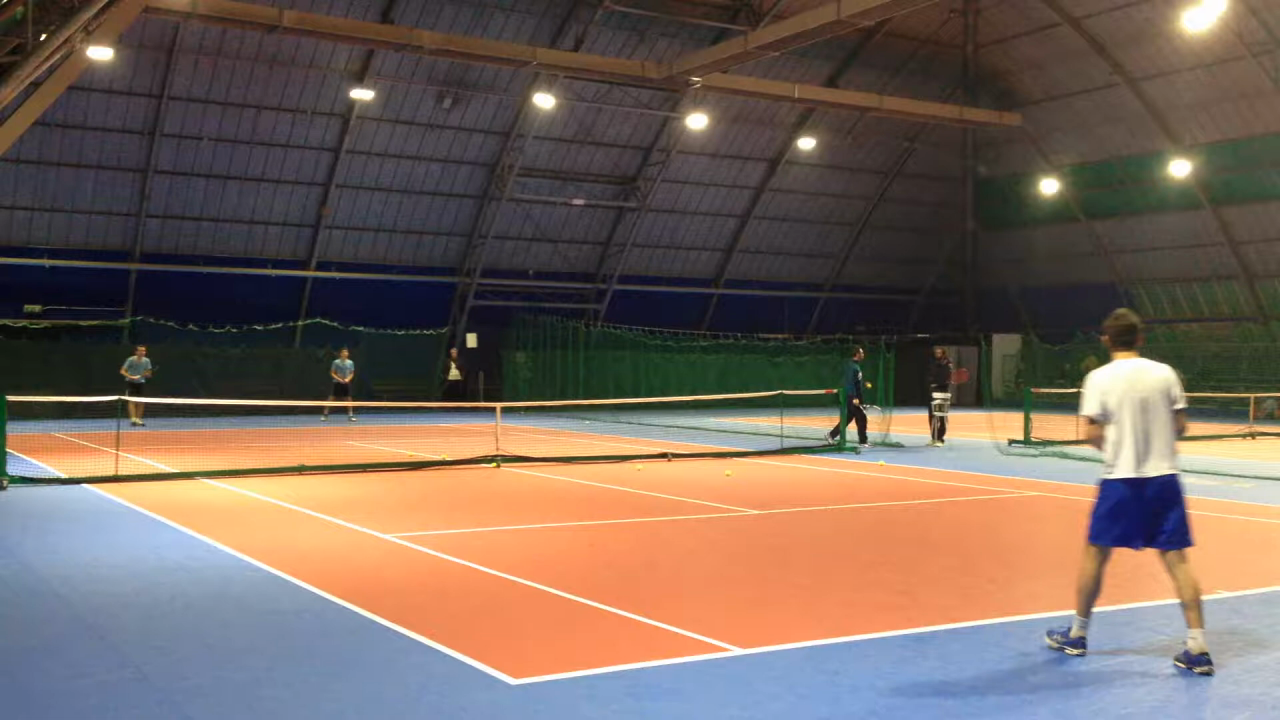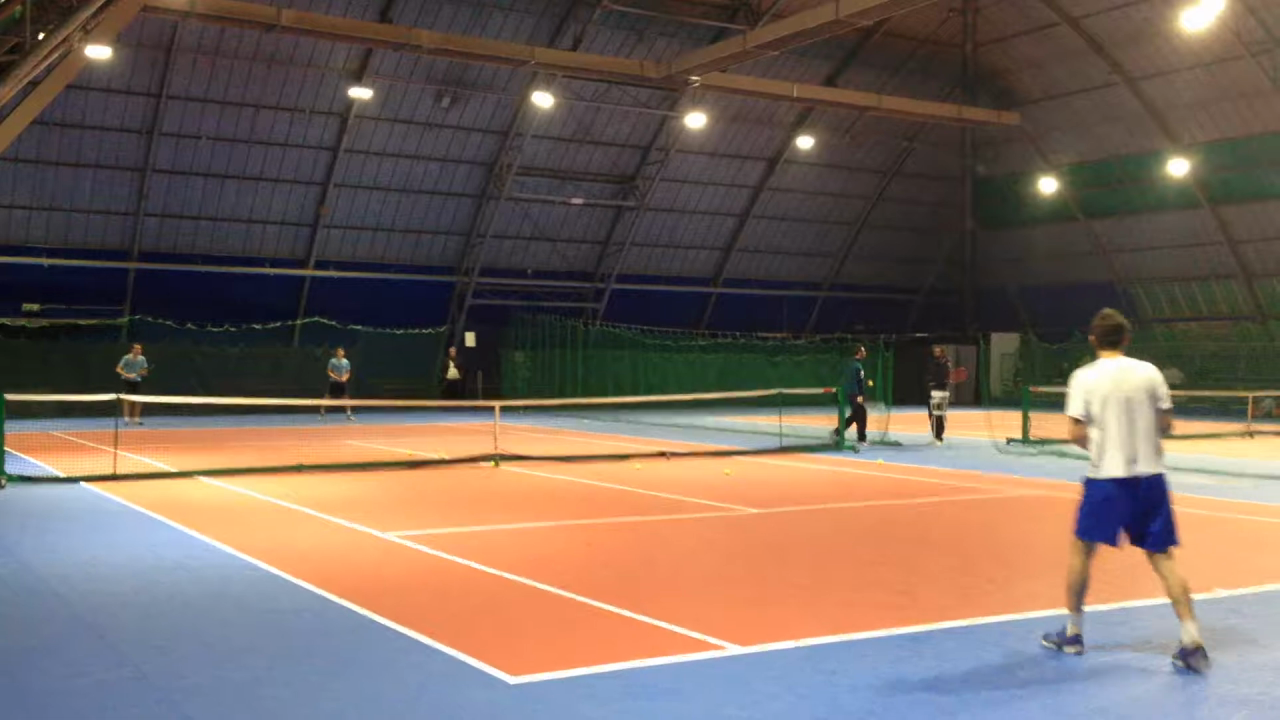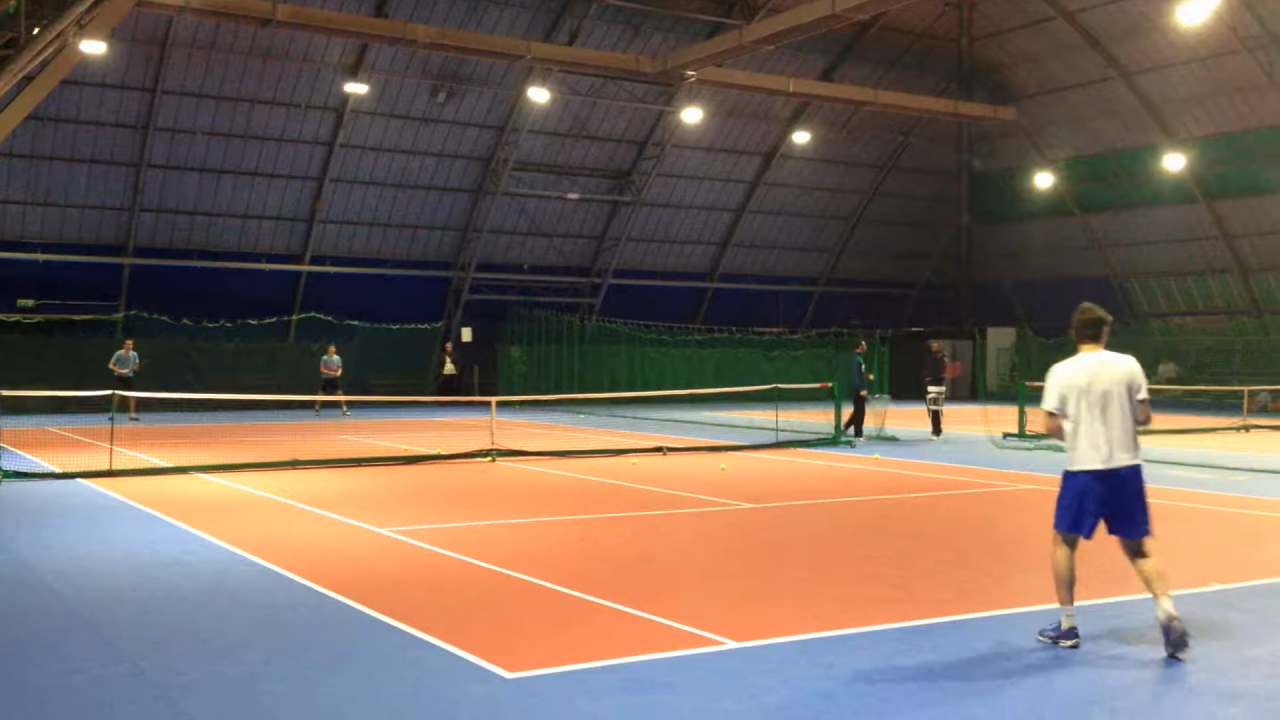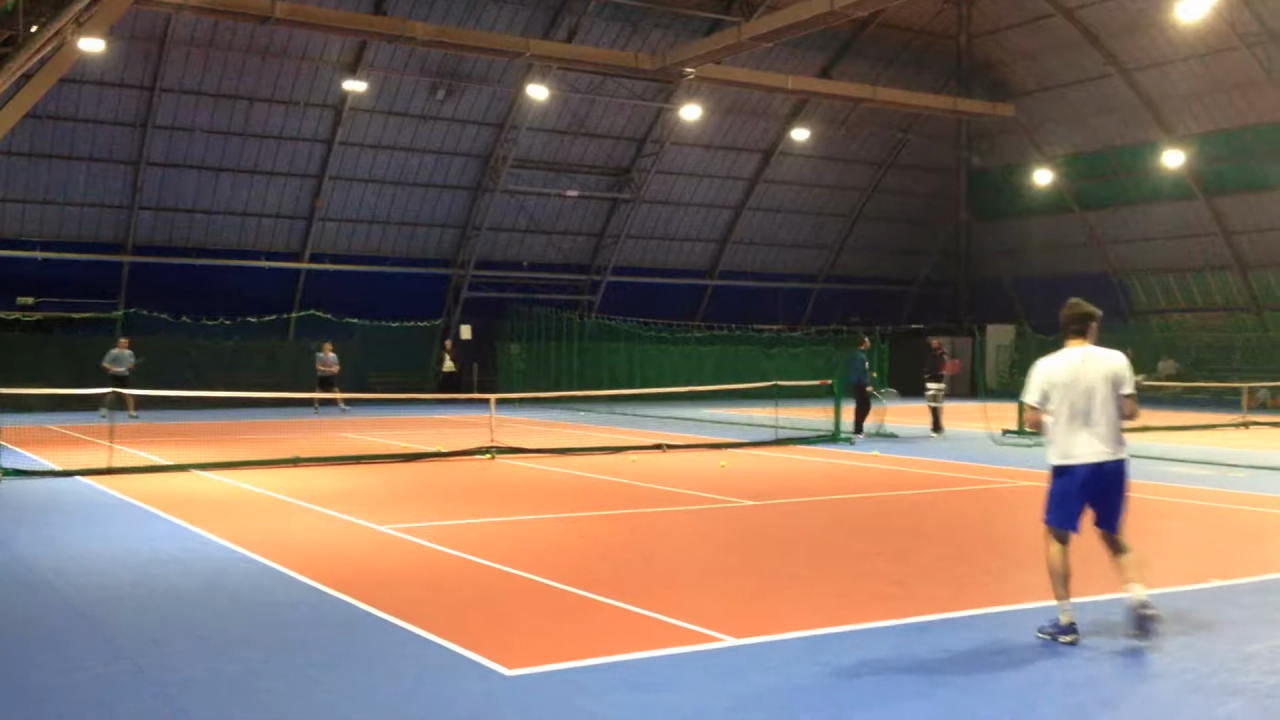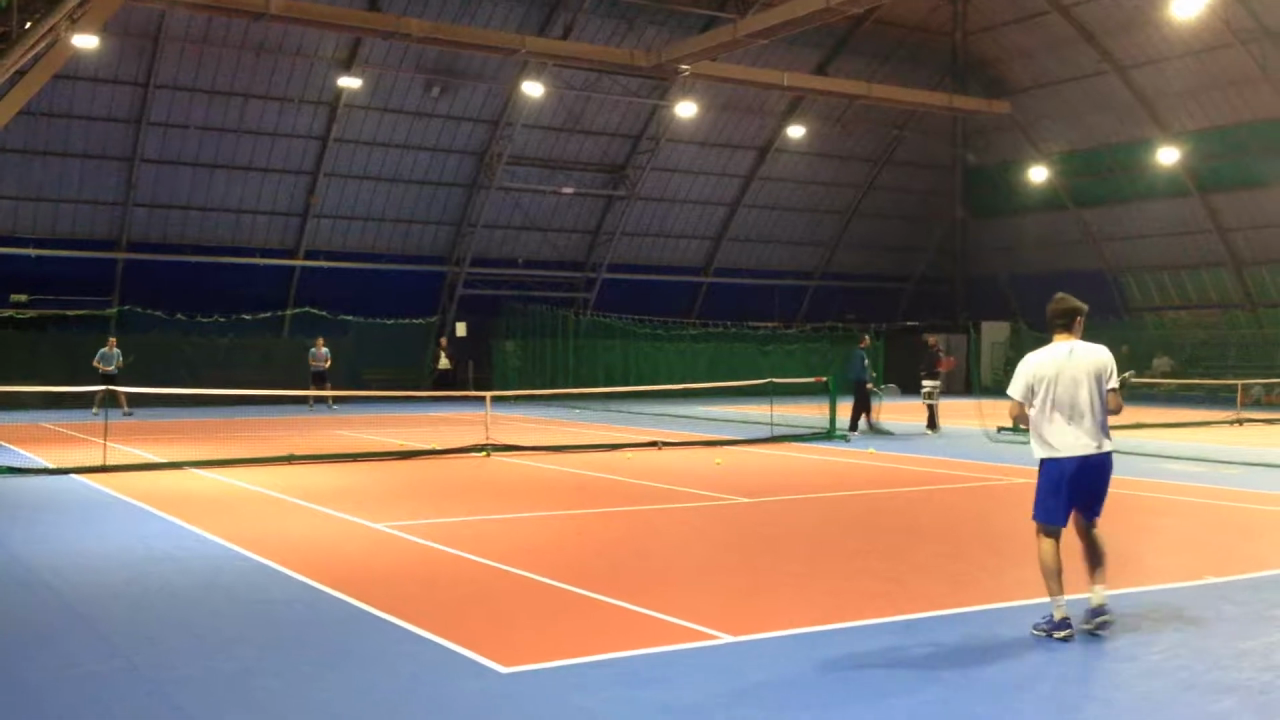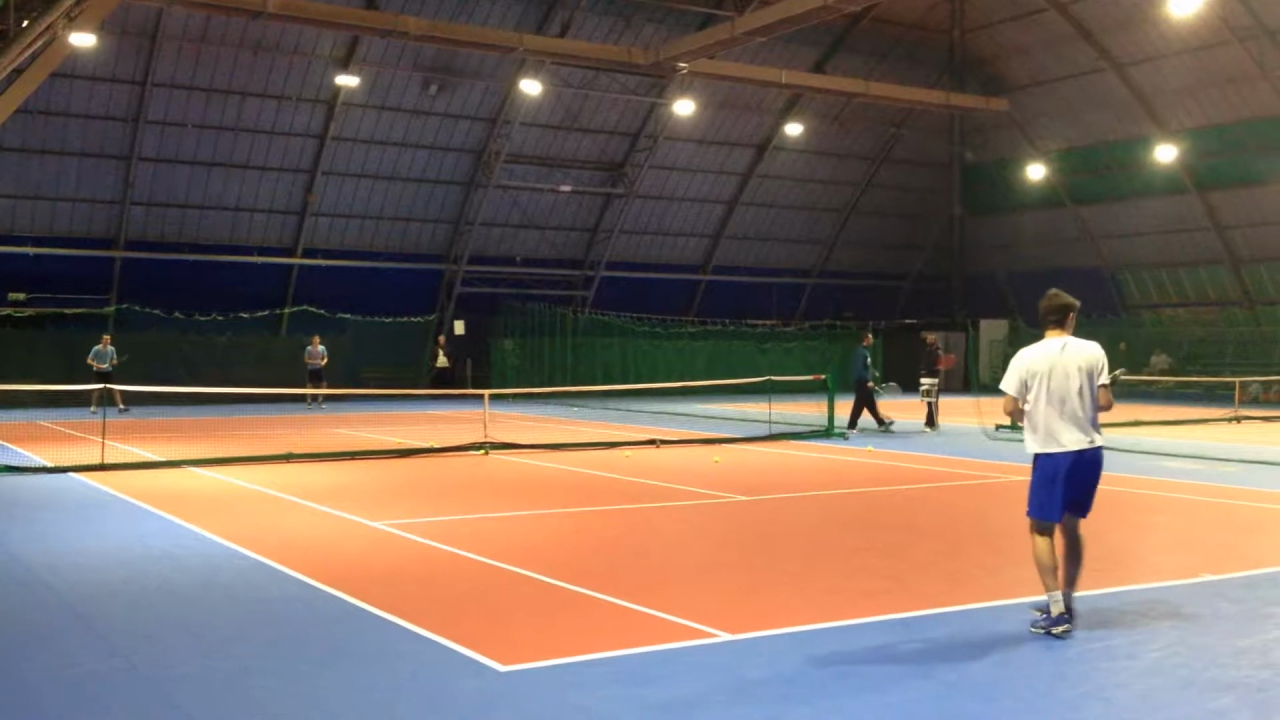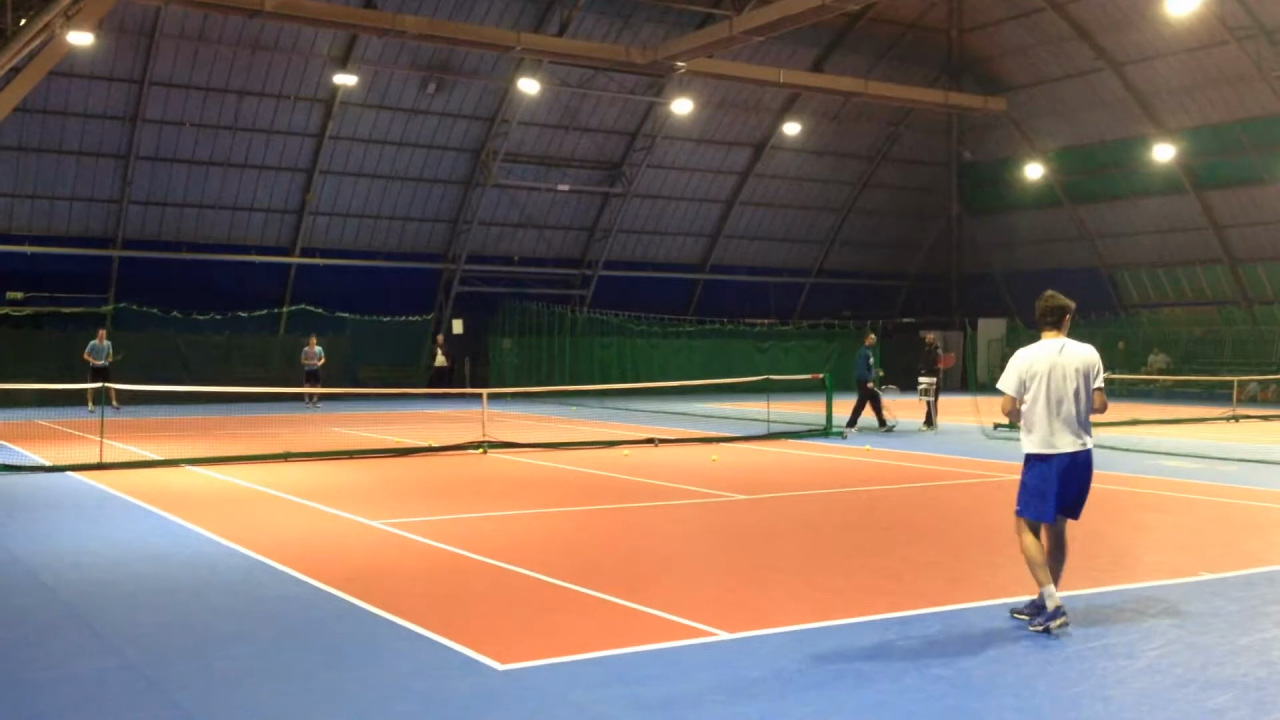
dt=0.1s
person 1, frame 1
left shoulder: (1100, 378)
right shoulder: (1164, 373)
left elbow: (1091, 433)
right elbow: (1180, 426)
left hip: (1122, 480)
right hip: (1164, 479)
left knee: (1095, 555)
right knee: (1177, 561)
left ankle: (1076, 634)
right ankle: (1198, 649)
person 1, frame 2
left shoulder: (1085, 377)
right shoulder: (1149, 373)
left elbow: (1076, 434)
right elbow: (1165, 425)
left hip: (1108, 479)
right hip: (1149, 478)
left knee: (1081, 550)
right knee: (1163, 559)
left ankle: (1072, 633)
right ankle: (1192, 641)
person 1, frame 3
left shoulder: (1061, 372)
right shoulder: (1128, 365)
left elbow: (1050, 427)
right elbow: (1144, 417)
left hip: (1083, 471)
right hip: (1126, 468)
left knee: (1063, 542)
right knee: (1137, 549)
left ankle: (1067, 625)
right ankle: (1170, 616)
person 1, frame 4
left shoulder: (1046, 366)
right shoulder: (1116, 360)
left elbow: (1032, 421)
right elbow: (1129, 412)
left hip: (1071, 465)
right hip: (1111, 462)
left knee: (1056, 538)
right knee: (1114, 538)
left ankle: (1065, 622)
right ankle: (1139, 601)
person 1, frame 5
left shoulder: (1033, 361)
right shoulder: (1101, 355)
left elbow: (1016, 413)
right elbow: (1115, 406)
left hip: (1058, 459)
right hip: (1097, 457)
left knee: (1048, 534)
right knee: (1087, 529)
left ankle: (1060, 618)
right ankle: (1098, 603)
person 1, frame 6
left shoulder: (1026, 356)
right shoulder: (1092, 351)
left elbow: (1010, 408)
right elbow: (1105, 402)
left hip: (1051, 455)
right hip: (1089, 452)
left knee: (1041, 531)
right knee: (1071, 527)
left ankle: (1057, 613)
right ankle: (1064, 603)
person 1, frame 7
left shoulder: (1024, 357)
right shoulder: (1087, 353)
left elbow: (1008, 409)
right elbow: (1100, 405)
left hip: (1043, 455)
right hip: (1079, 454)
left knee: (1027, 529)
right knee: (1055, 527)
left ankle: (1051, 606)
right ankle: (1046, 603)
